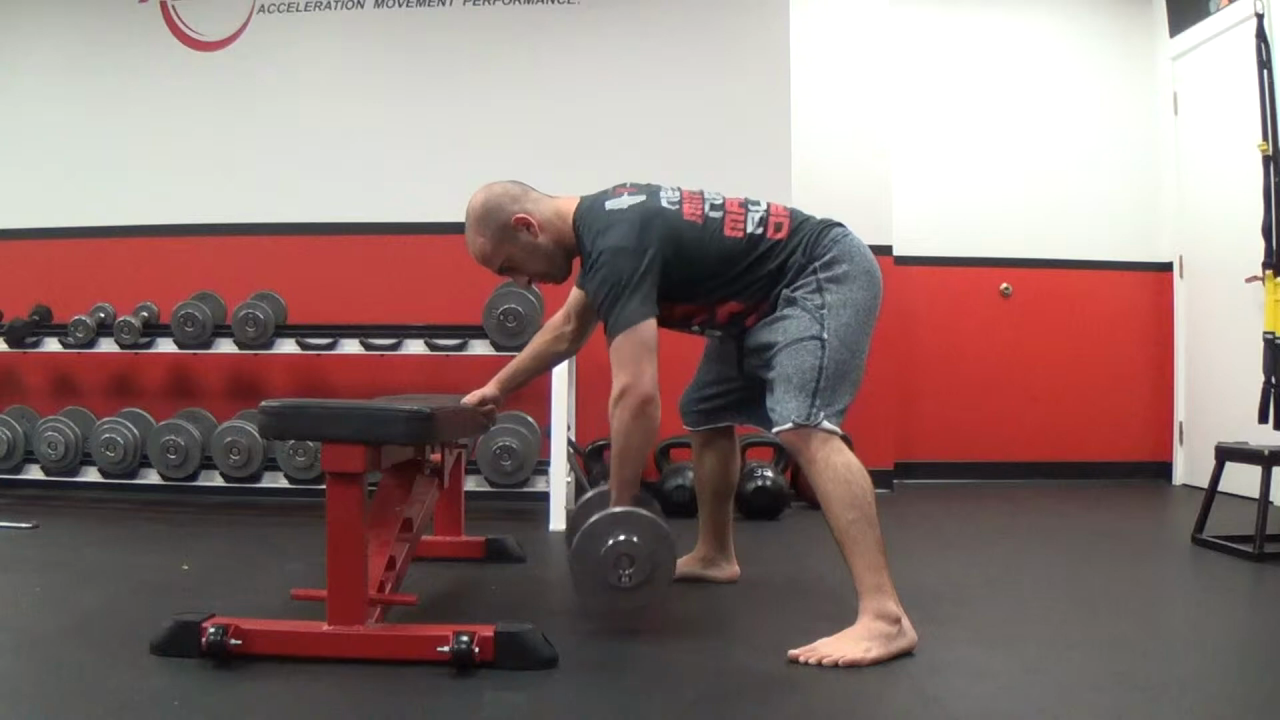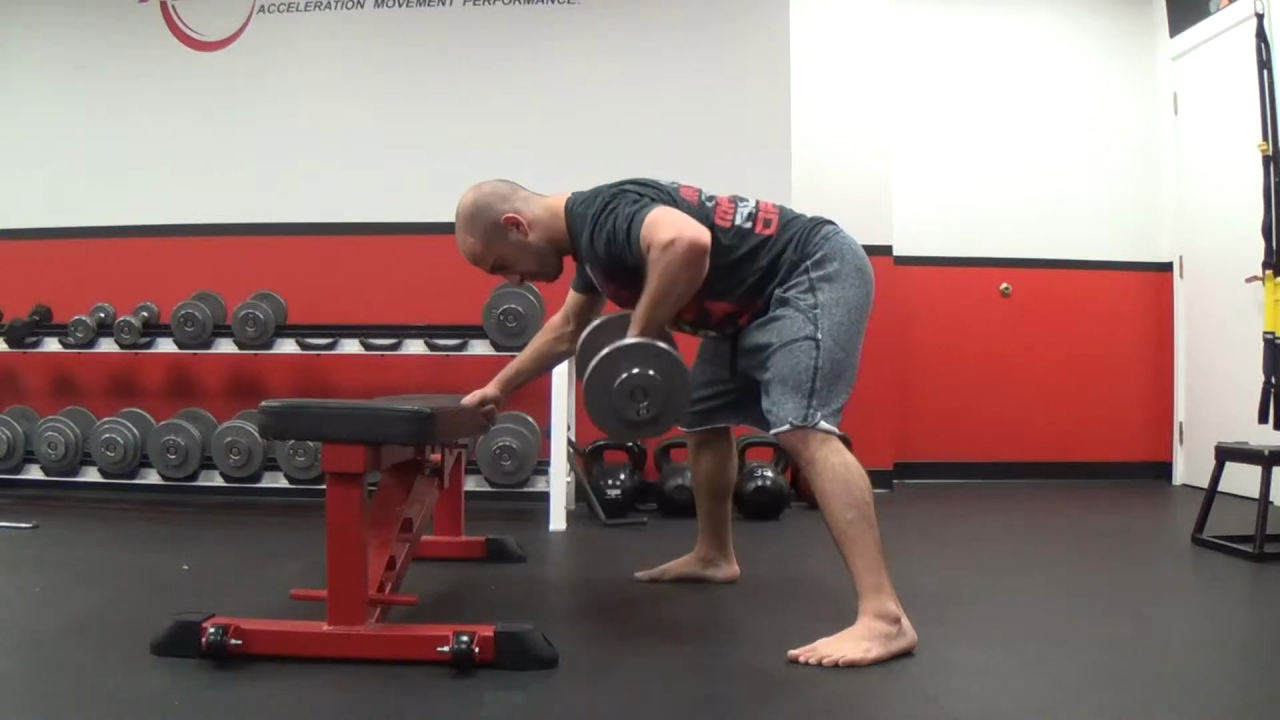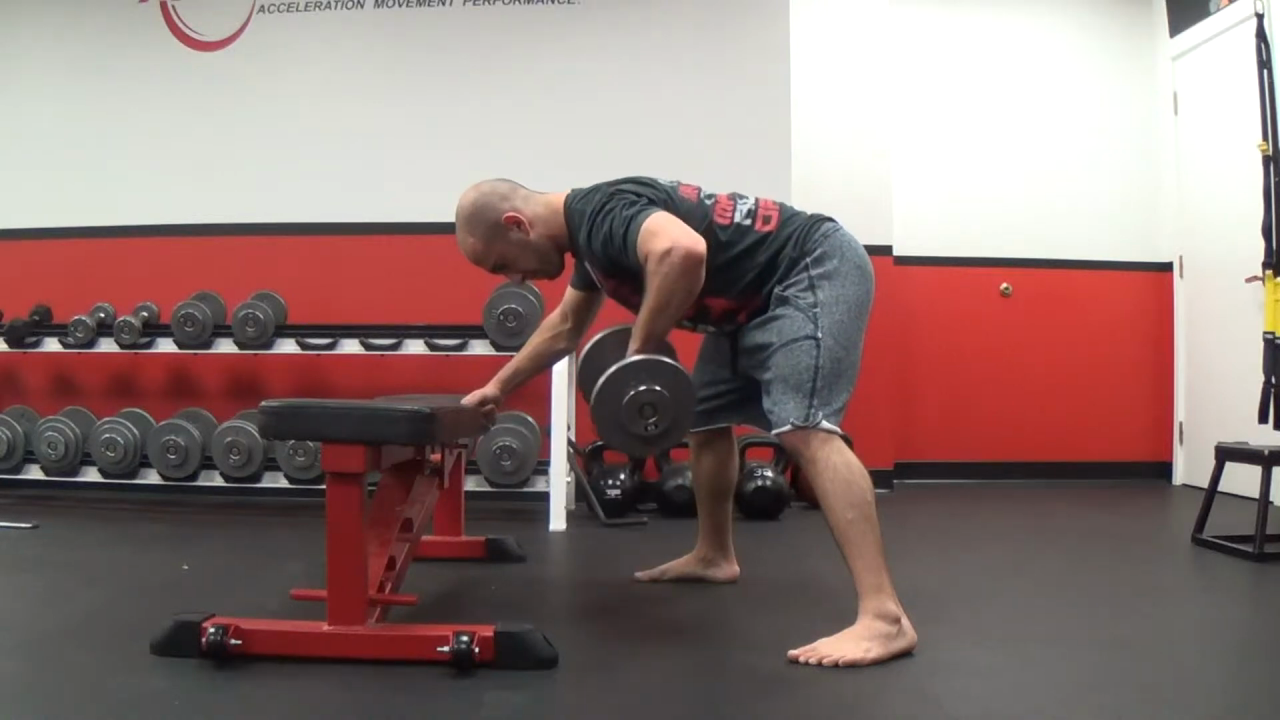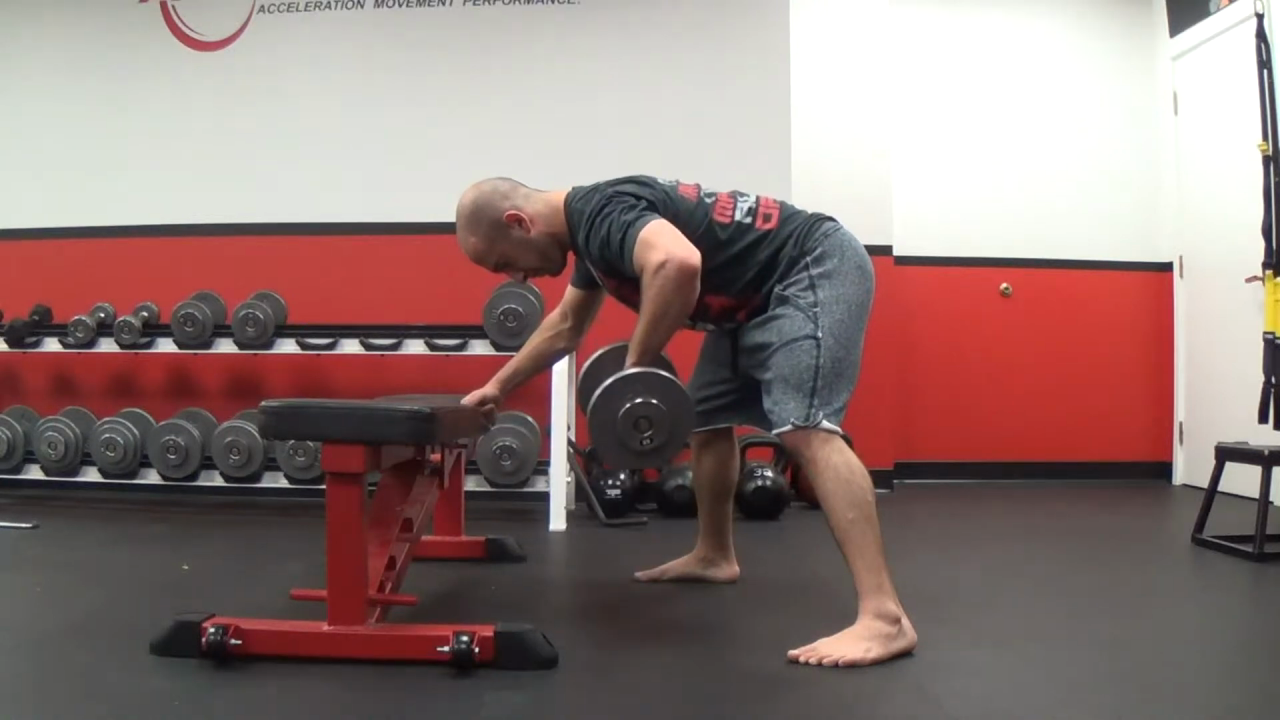
dt=0.5s
person 1, frame 1
left shoulder: (617, 245)
right shoulder: (602, 222)
left elbow: (635, 396)
right elbow: (568, 329)
right wrist: (499, 386)
left hip: (825, 276)
right hip: (770, 295)
left knee: (803, 430)
right knee: (706, 416)
left ankle: (884, 617)
right ankle: (714, 555)
person 1, frame 2
left shoulder: (602, 216)
right shoulder: (592, 232)
left elbow: (688, 242)
right elbow: (567, 329)
left wrist: (638, 340)
right wrist: (499, 386)
left hip: (816, 271)
right hip: (758, 299)
left knee: (803, 430)
right knee: (703, 418)
left ankle: (885, 618)
right ankle: (713, 556)
person 1, frame 3
left shoulder: (601, 215)
right shoulder: (590, 230)
left elbow: (683, 251)
right elbow: (565, 328)
left wrist: (638, 356)
right wrist: (498, 386)
left hip: (815, 269)
right hip: (758, 298)
left knee: (804, 430)
right knee: (706, 419)
left ankle: (884, 617)
right ankle: (713, 556)
person 1, frame 4
left shoulder: (602, 214)
right shoulder: (590, 229)
left elbow: (678, 263)
right elbow: (565, 327)
left wrist: (634, 372)
right wrist: (498, 386)
left hip: (815, 268)
right hip: (759, 296)
left knee: (804, 430)
right knee: (707, 419)
left ankle: (885, 618)
right ankle: (713, 556)
